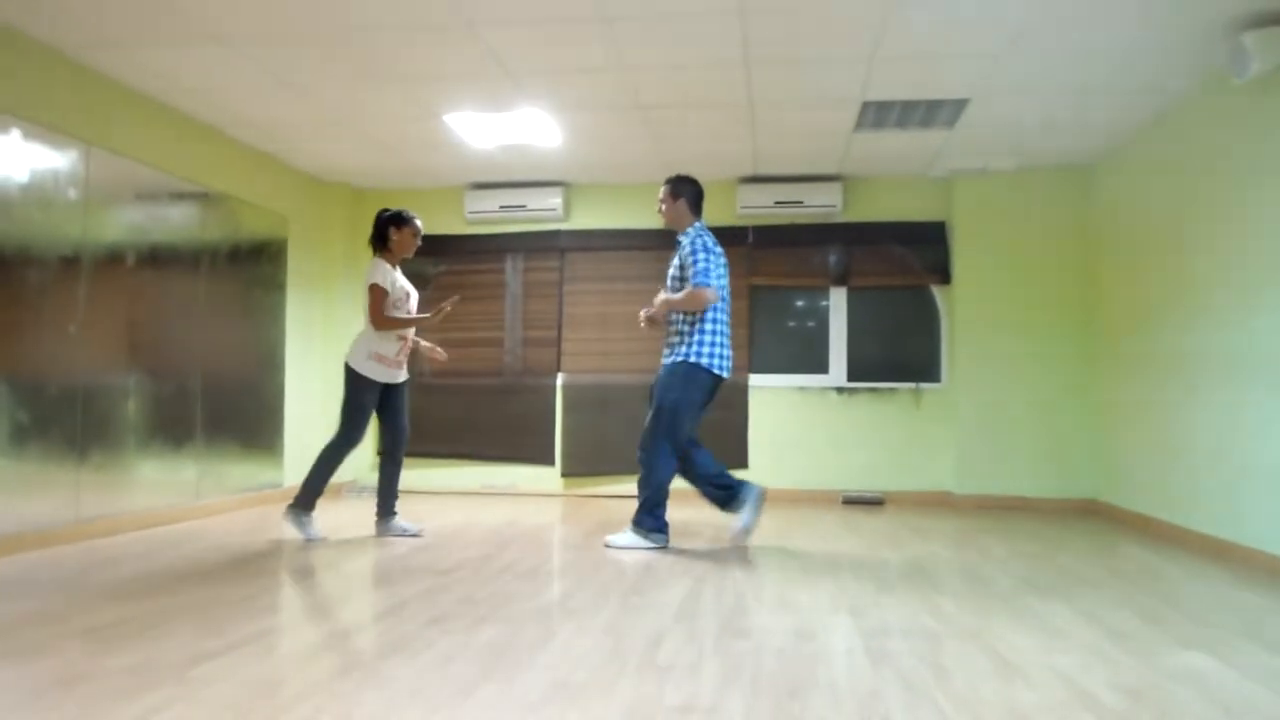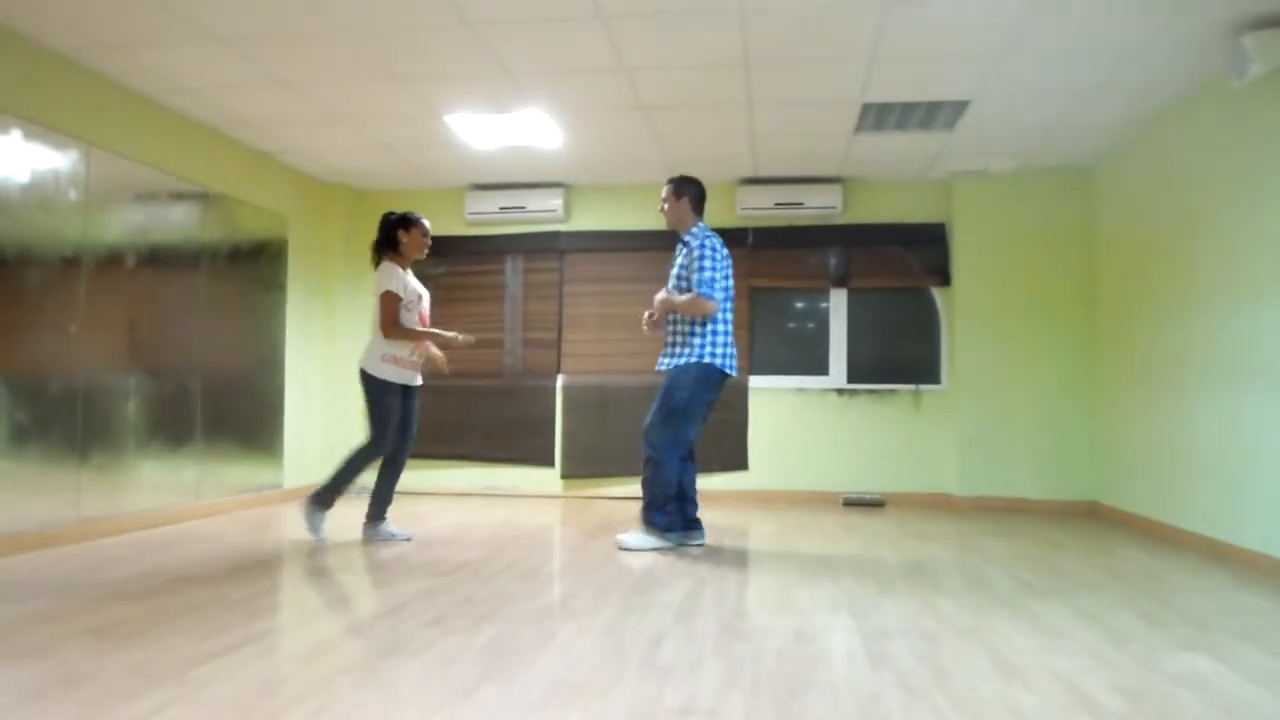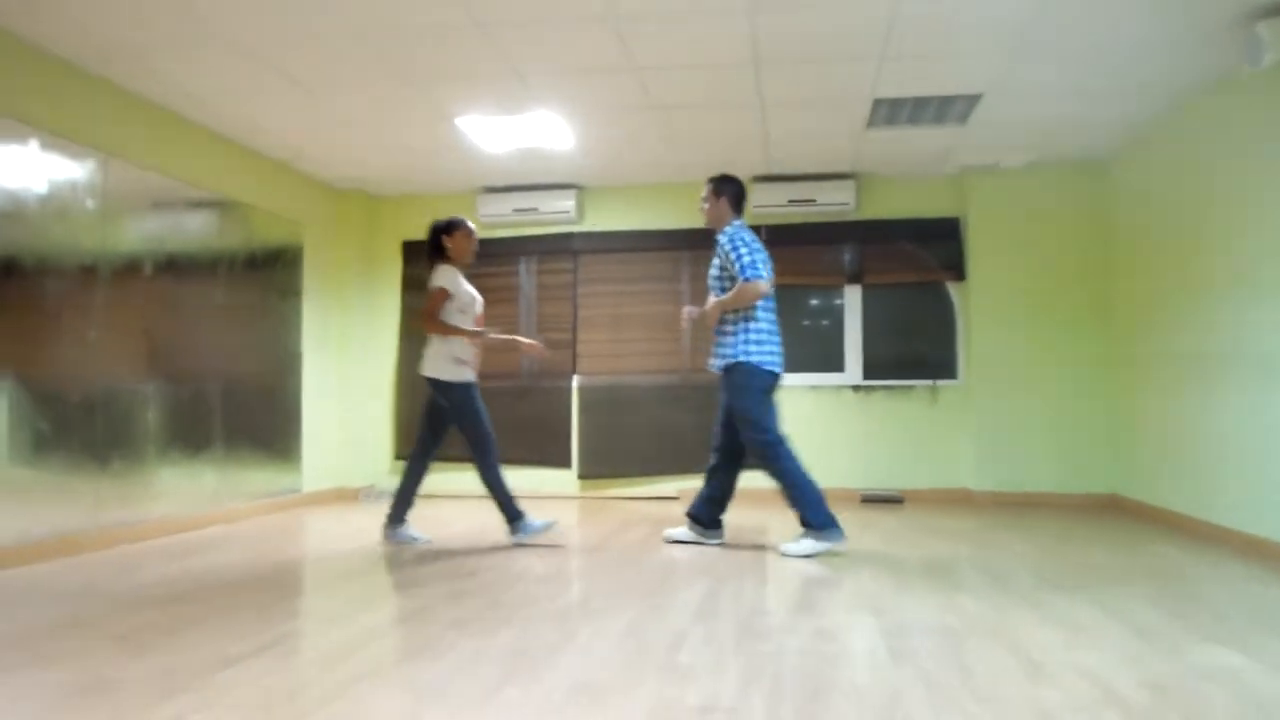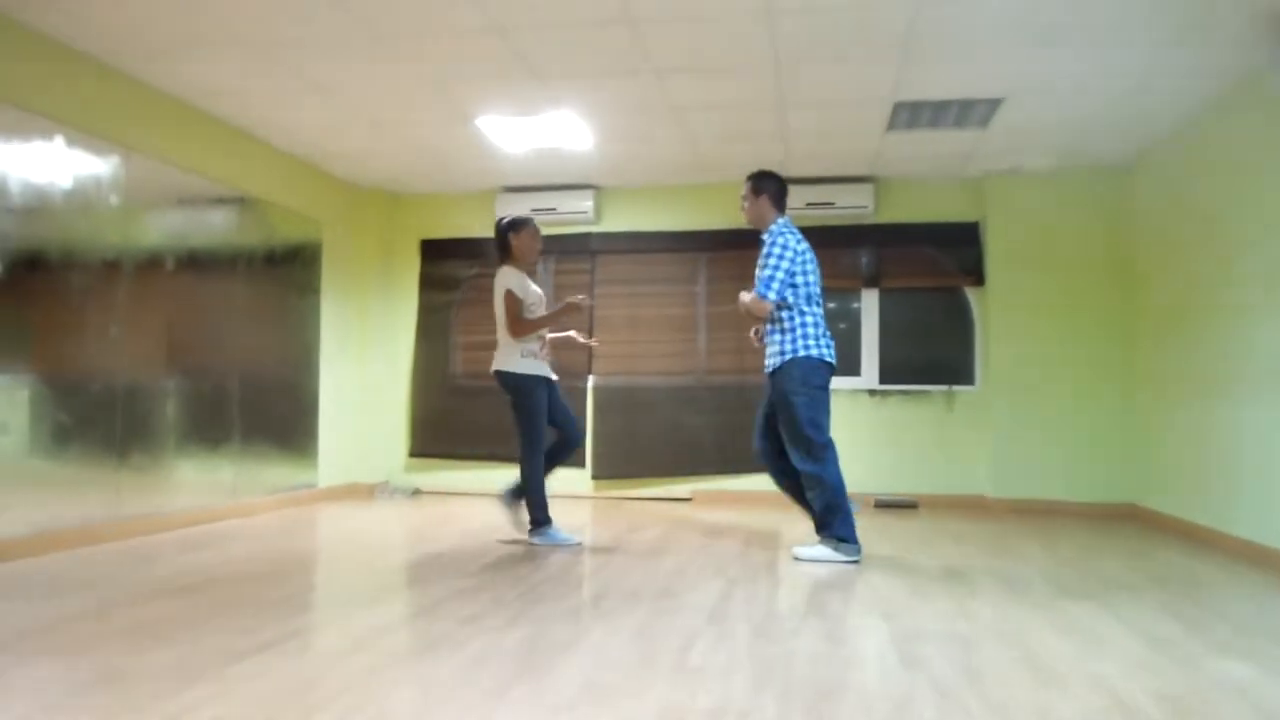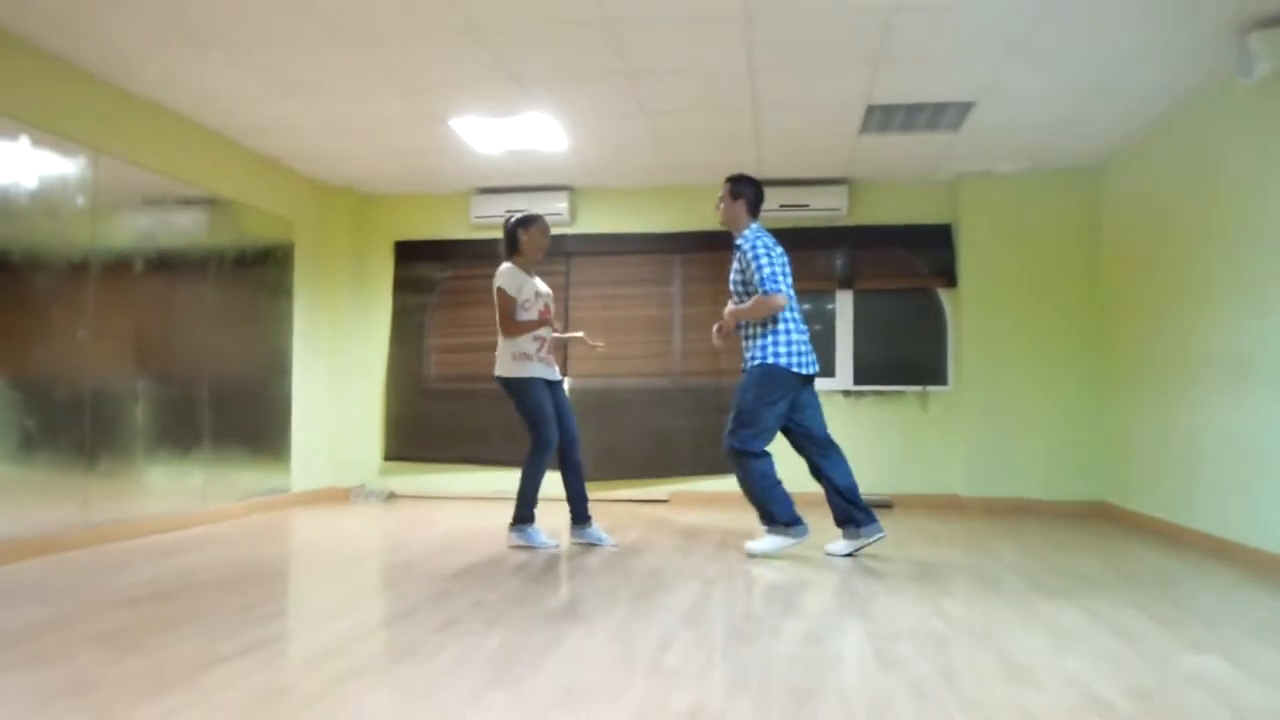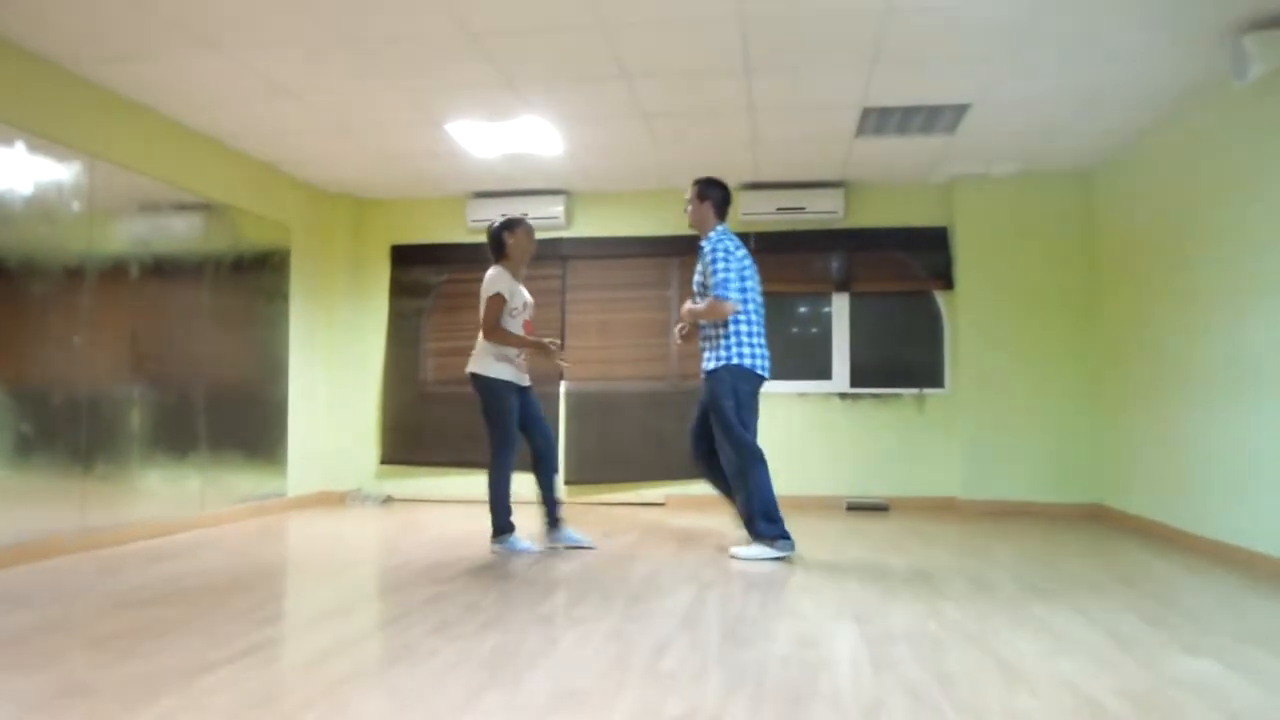
dt=0.3s
person 1, frame 1
left shoulder: (697, 243)
right shoulder: (694, 244)
left elbow: (704, 295)
left wrist: (667, 302)
right wrist: (660, 315)
left hip: (694, 358)
right hip: (698, 359)
left knee: (659, 440)
right knee: (677, 442)
left ankle: (649, 528)
right ankle: (737, 495)
person 1, frame 2
left shoulder: (703, 244)
right shoulder: (690, 246)
left elbow: (705, 304)
left wrist: (664, 301)
right wrist: (661, 314)
left hip: (701, 359)
right hip: (688, 359)
left knee: (661, 437)
right knee: (674, 442)
left ankle: (666, 524)
right ankle: (684, 526)
person 1, frame 3
left shoulder: (734, 240)
right shoulder: (735, 242)
left elbow: (757, 286)
left wrist: (717, 305)
right wrist: (704, 314)
left hip: (747, 358)
right hip: (742, 359)
left knee: (764, 442)
right knee: (728, 444)
left ankle: (822, 527)
right ankle: (704, 523)
person 1, frame 4
left shoulder: (779, 241)
right shoulder: (784, 239)
left elbow: (762, 304)
left wrist: (743, 298)
right wrist: (764, 329)
left hip: (798, 358)
right hip: (791, 358)
left knee: (809, 446)
right knee: (770, 445)
left ankle: (838, 538)
right ankle: (830, 518)
person 1, frame 5
left shoulder: (754, 245)
right shoulder: (755, 244)
left elbow: (775, 300)
left wrist: (734, 313)
right wrist: (732, 324)
left hip: (772, 361)
right hip: (790, 360)
left knee: (742, 443)
right knee: (815, 443)
left ankle: (784, 523)
right ankle: (859, 523)
person 1, frame 6
left shoulder: (718, 246)
right shoulder: (727, 246)
left elbow: (723, 307)
left wrist: (692, 311)
right wrist: (696, 323)
left hip: (732, 363)
right hip: (729, 364)
left knee: (738, 450)
right knee: (705, 445)
left ankle: (772, 537)
right ankle: (762, 516)
person 2, frame 1
left shoulder: (397, 273)
right shoulder: (381, 269)
right elbow: (379, 321)
left wrist: (419, 344)
right wrist: (429, 318)
left hip: (394, 371)
right hip: (368, 368)
left knee: (397, 441)
right knee: (349, 437)
left ankle: (386, 517)
right ankle: (301, 508)
person 2, frame 2
left shoulder: (409, 277)
right shoulder: (390, 274)
right elbow: (388, 329)
left wrist: (428, 347)
right wrist: (439, 337)
left hip: (407, 373)
right hip: (384, 371)
left knee: (401, 446)
right knee: (380, 442)
left ankle: (376, 519)
right ankle: (319, 503)
person 2, frame 3
left shoulder: (458, 281)
right shoulder: (445, 275)
left elbow: (471, 335)
right elbow: (428, 321)
left wrist: (516, 341)
right wrist: (469, 332)
left hip: (455, 376)
right hip: (449, 375)
left knee: (426, 447)
right knee: (483, 445)
left ankle: (396, 522)
right ankle: (516, 523)
person 2, frame 4
left shoulder: (521, 279)
right shoulder: (509, 276)
right elbow: (517, 329)
left wrist: (565, 336)
right wrist: (562, 311)
left hip: (537, 370)
right hip: (519, 370)
left knee: (572, 435)
right knee: (534, 444)
left ankle: (516, 494)
right ankle: (539, 526)
person 2, frame 5
left shoulder: (535, 280)
right shoulder: (508, 273)
right elbow: (506, 327)
left wrist: (572, 336)
right wrist: (541, 321)
left hip: (545, 371)
right hip: (520, 371)
left knee: (568, 442)
right knee: (546, 441)
left ankle: (581, 523)
right ankle: (522, 524)
person 2, frame 6
left shoulder: (514, 280)
right shoulder: (499, 277)
right elbow: (491, 331)
left wrist: (539, 347)
right wrist: (536, 343)
left hip: (515, 376)
right hip: (494, 374)
left knee: (545, 443)
right knee: (505, 448)
left ankle: (555, 526)
right ankle: (503, 533)
